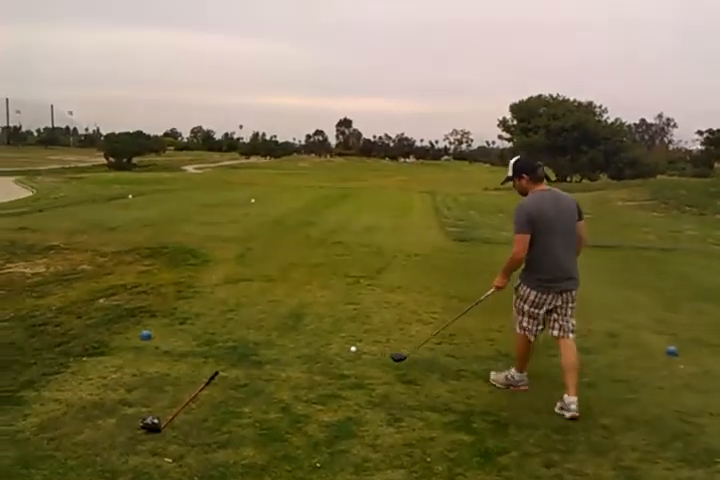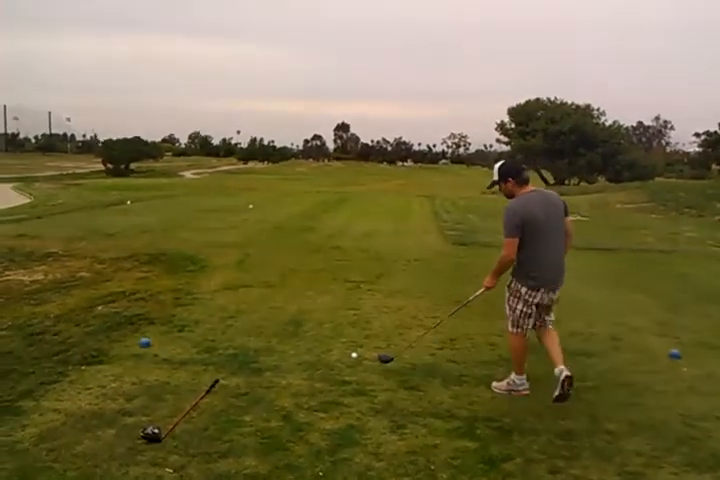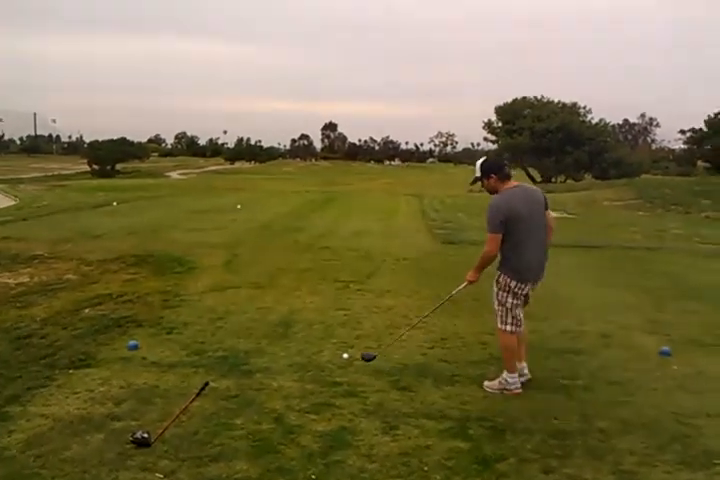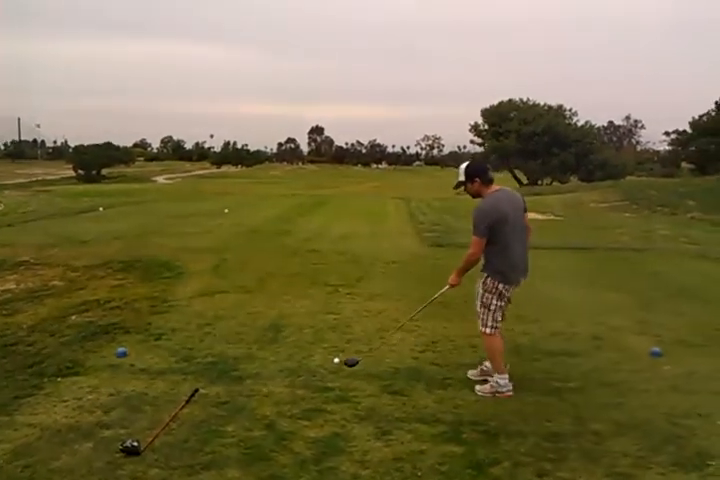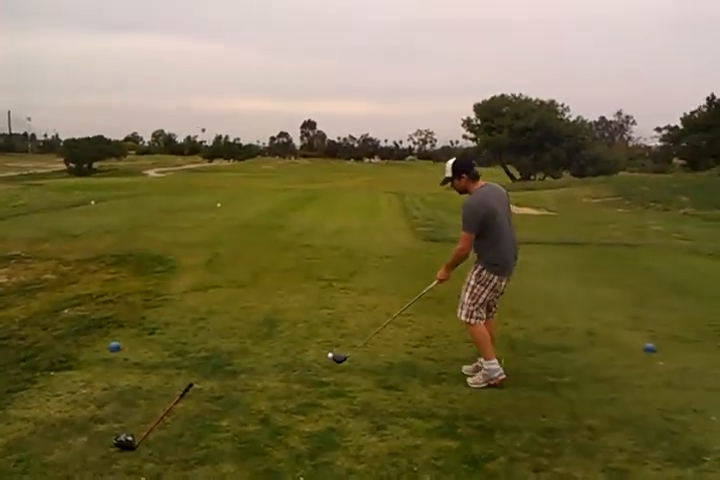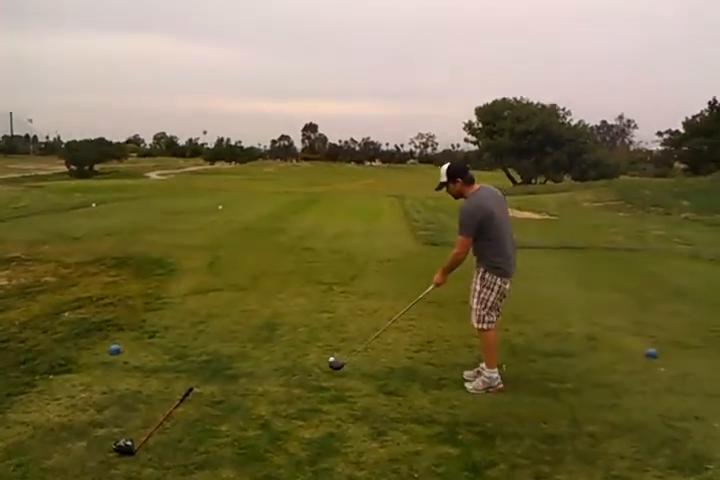
dt=0.2s
person 1, frame 1
left shoulder: (526, 207)
right shoulder: (569, 200)
left elbow: (520, 253)
right elbow: (581, 239)
left wrist: (503, 276)
left hip: (536, 283)
right hip: (568, 283)
left knee: (525, 332)
right knee: (566, 337)
left ankle: (518, 376)
right ankle: (570, 400)
person 1, frame 2
left shoulder: (515, 209)
right shoulder: (556, 199)
left elbow: (509, 255)
right elbow: (568, 235)
left wrist: (493, 277)
left hip: (527, 281)
right hip: (554, 278)
left knee: (517, 330)
right knee: (544, 326)
left ankle: (518, 381)
right ankle: (561, 370)
person 1, frame 3
left shoulder: (498, 205)
right shoulder: (536, 193)
left elbow: (492, 250)
right elbow: (549, 227)
left wrist: (476, 271)
left hip: (513, 273)
right hip: (535, 270)
left knee: (507, 326)
right knee: (515, 320)
left ankle: (511, 380)
right ankle: (521, 367)
person 1, frame 4
left shoulder: (484, 209)
right shoulder: (514, 195)
left elbow: (475, 253)
right elbow: (526, 229)
left wrist: (458, 274)
left hip: (497, 275)
right hip: (516, 271)
left knee: (488, 328)
right knee: (494, 321)
left ankle: (501, 383)
right ankle: (493, 366)
person 1, frame 5
left shoulder: (473, 204)
right shoulder: (497, 189)
left elbow: (464, 248)
right elbow: (506, 221)
left wrist: (447, 269)
left hip: (490, 267)
right hip: (504, 262)
left knee: (470, 316)
right knee: (485, 315)
left ankle: (492, 369)
right ankle: (487, 361)
person 1, frame 6
left shoulder: (470, 208)
right shoulder: (492, 191)
left elbow: (461, 252)
left wrist: (443, 273)
left hip: (492, 270)
right hip: (502, 264)
left knee: (484, 322)
right knee: (488, 320)
left ankle: (491, 377)
right ankle: (487, 367)
